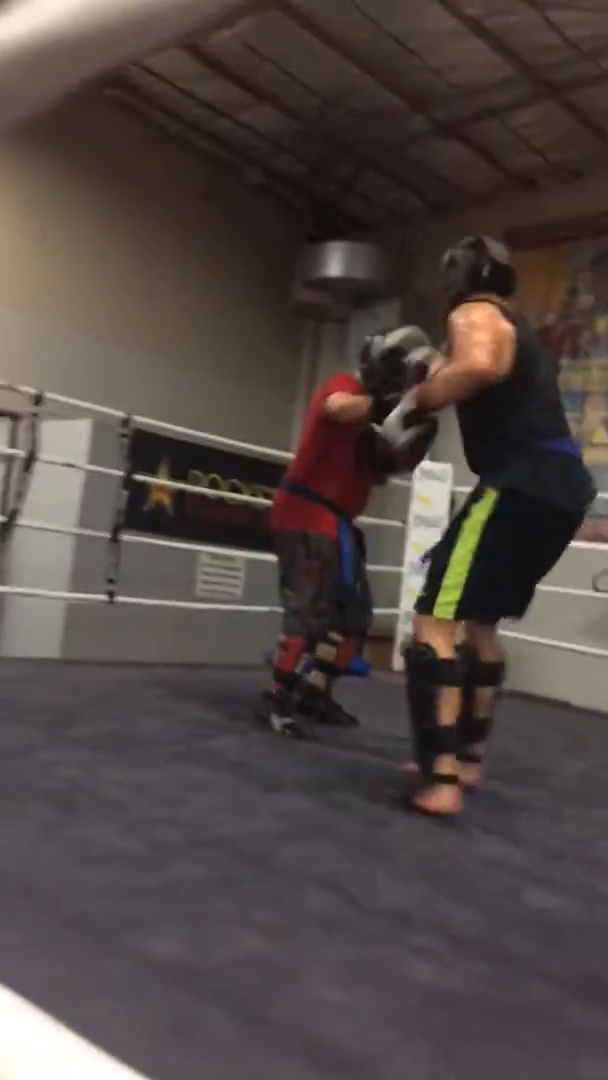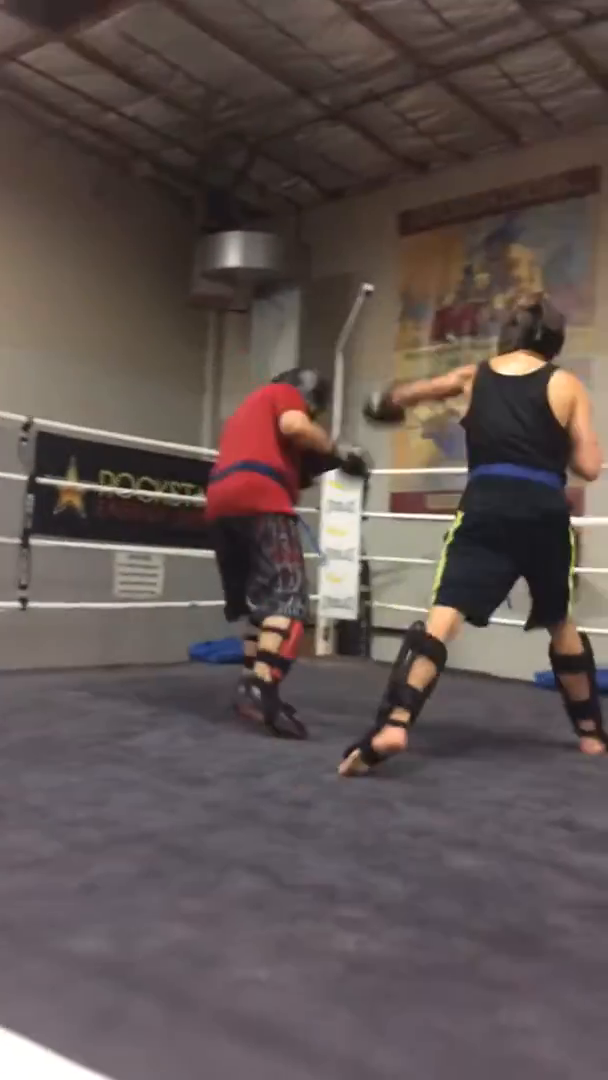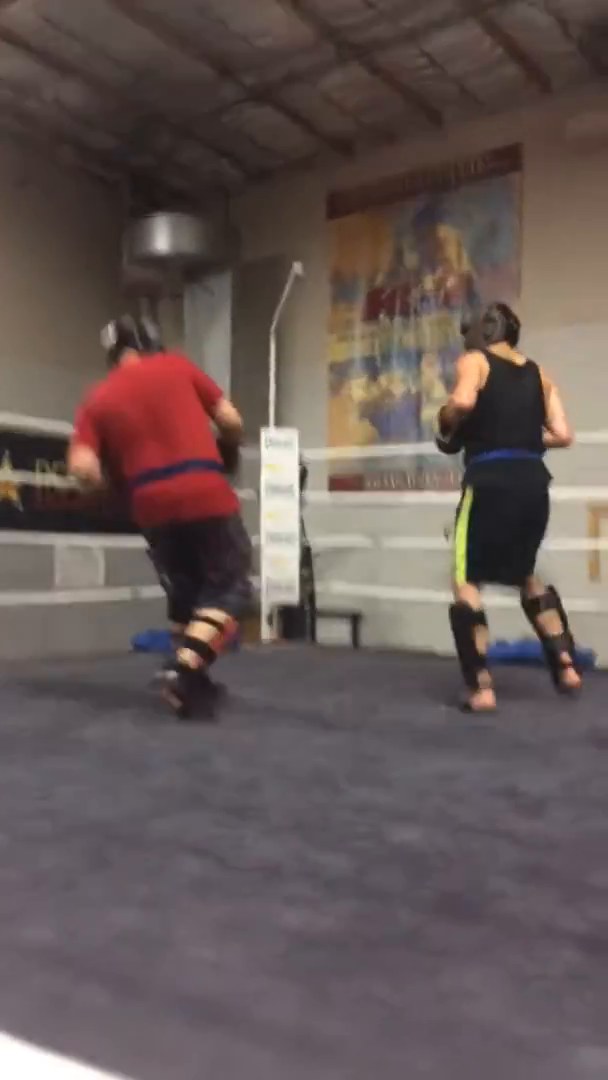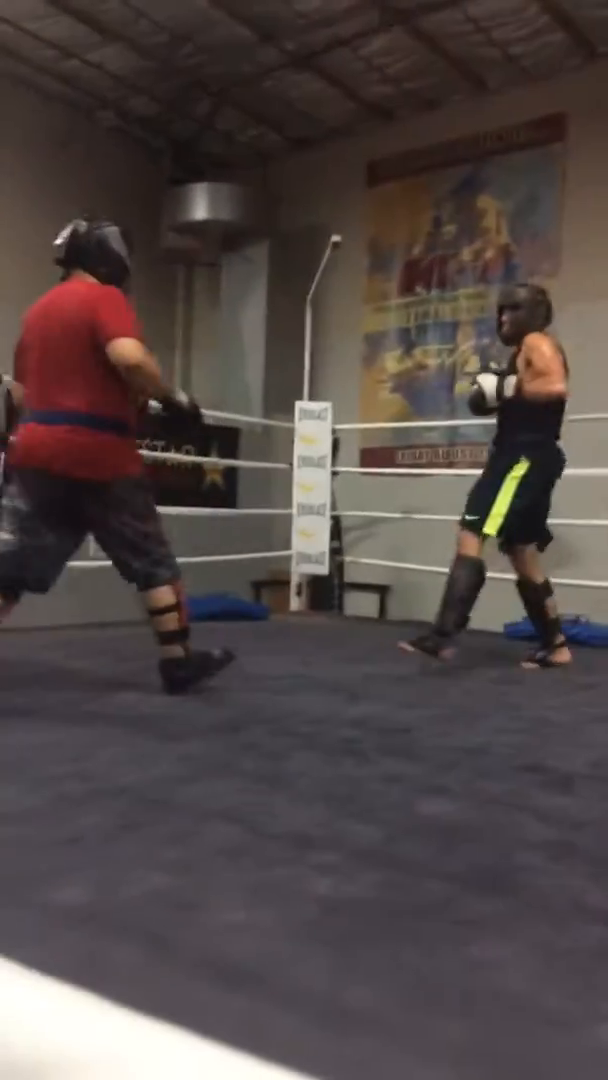
dt=0.5s
person 1, frame 1
left shoulder: (472, 317)
right shoulder: (531, 333)
left elbow: (475, 362)
left wrist: (416, 399)
left hip: (522, 485)
right hip: (565, 488)
left knee: (435, 623)
right knee: (479, 620)
left ankle: (438, 776)
right ankle: (464, 754)
person 1, frame 2
left shoulder: (474, 375)
right shoulder: (565, 385)
left elbow: (408, 395)
left wrist: (383, 402)
left hip: (488, 507)
right hip: (547, 512)
left knee: (443, 617)
right knee: (562, 624)
left ankle: (392, 725)
person 1, frame 3
left shoulder: (474, 361)
right shoulder: (536, 373)
left elbow: (462, 402)
right elbow: (562, 435)
left wrist: (444, 427)
left hip: (489, 482)
right hip: (532, 482)
left knee: (466, 585)
right knee: (526, 577)
left ankle: (480, 686)
right ankle: (566, 664)
person 1, frame 4
left shoulder: (536, 343)
right shoulder: (532, 350)
left elbow: (557, 388)
left wrist: (505, 388)
right wrist: (496, 394)
left hip: (526, 458)
right hip: (531, 459)
left knee: (471, 537)
right knee: (523, 552)
left ankle: (442, 635)
right ankle: (555, 645)
person 2, frame 1
left shoulder: (373, 407)
right shoulder: (343, 387)
left elbow: (394, 463)
right elbow: (338, 408)
left wrist: (415, 442)
right wrist: (384, 396)
left hip: (337, 521)
right hip: (307, 514)
left knee: (351, 612)
right knee: (306, 613)
left ankle: (314, 694)
right ankle: (276, 701)
person 2, frame 2
left shoulder: (246, 411)
right shoulder: (282, 392)
right elbow: (294, 425)
left wrist: (305, 470)
right wrist: (337, 451)
left hip: (223, 501)
right hip: (260, 501)
left knee: (260, 599)
right knee: (287, 599)
left ankle: (254, 686)
right ankle: (262, 694)
person 2, frame 3
left shoulder: (97, 400)
right shoulder: (178, 366)
left elbow: (82, 467)
right elbow: (231, 422)
right wrist: (228, 455)
left hip: (151, 505)
right hip: (207, 495)
left knee: (184, 598)
right knee: (228, 594)
left ankle: (187, 677)
right ankle: (181, 679)
person 2, frame 4
right shoulder: (106, 299)
right elbow: (128, 356)
right wrist: (174, 400)
right hip: (100, 453)
right knee: (151, 560)
right ankle: (178, 661)
